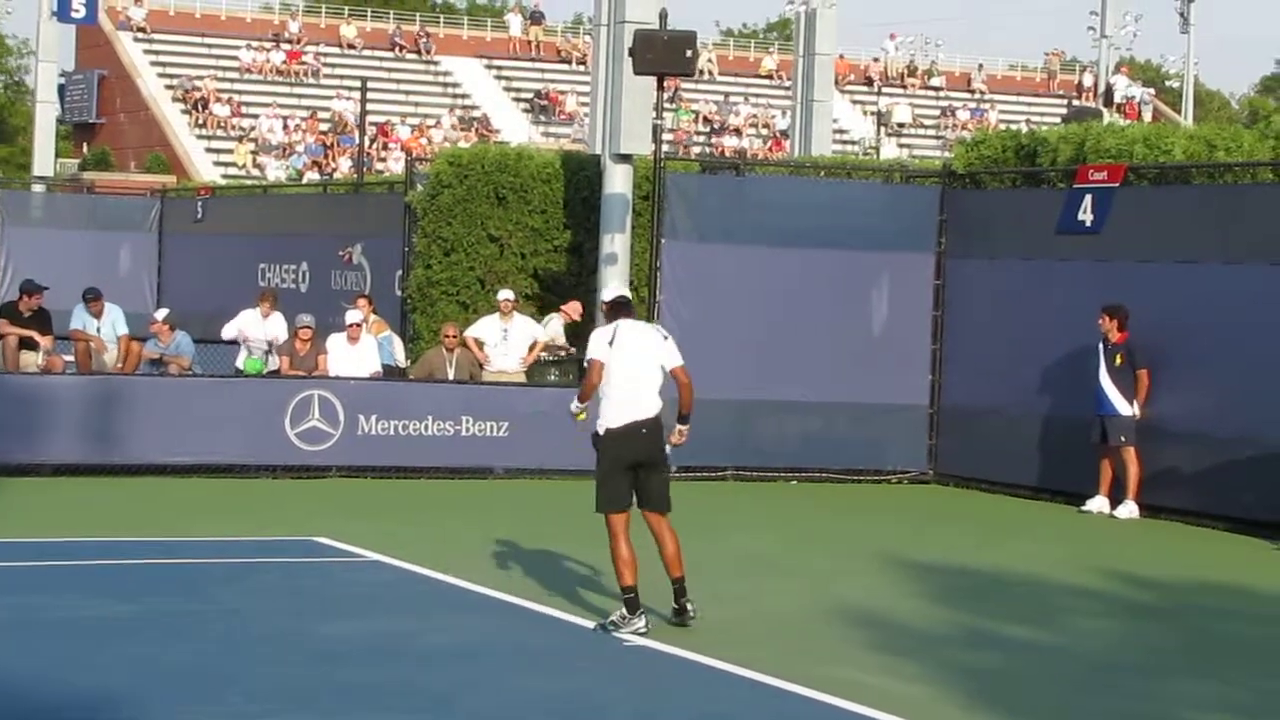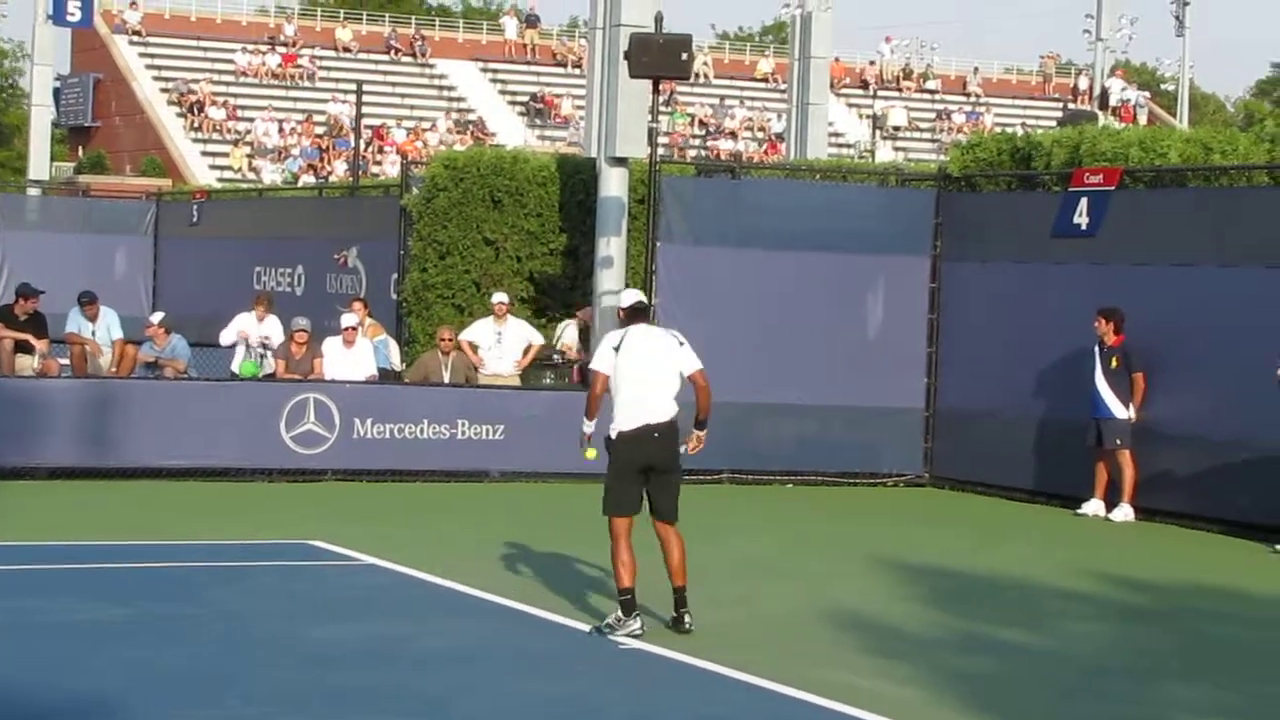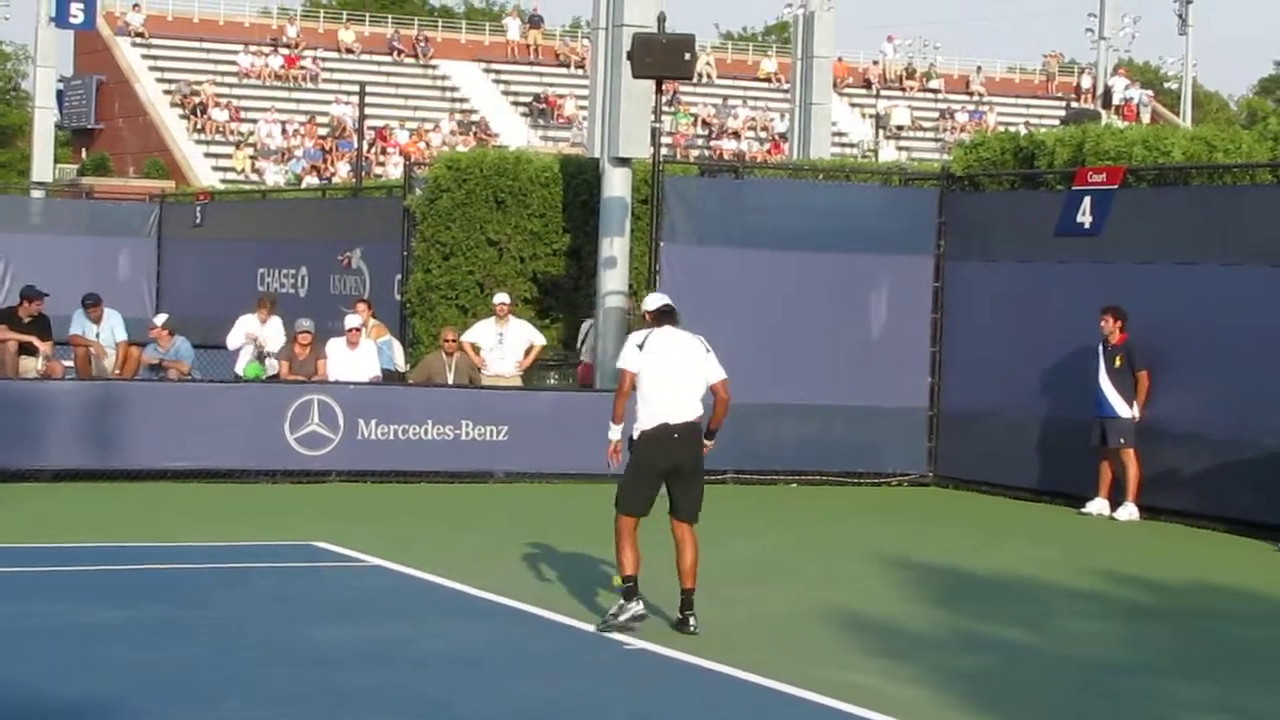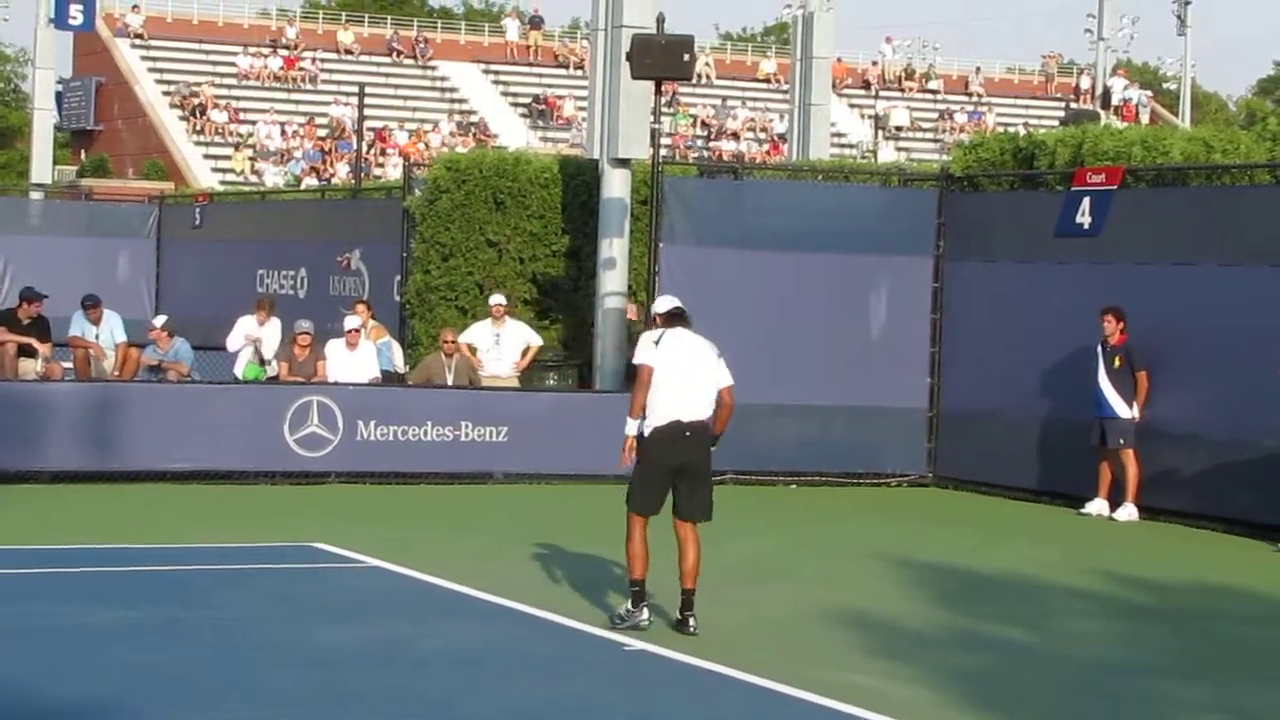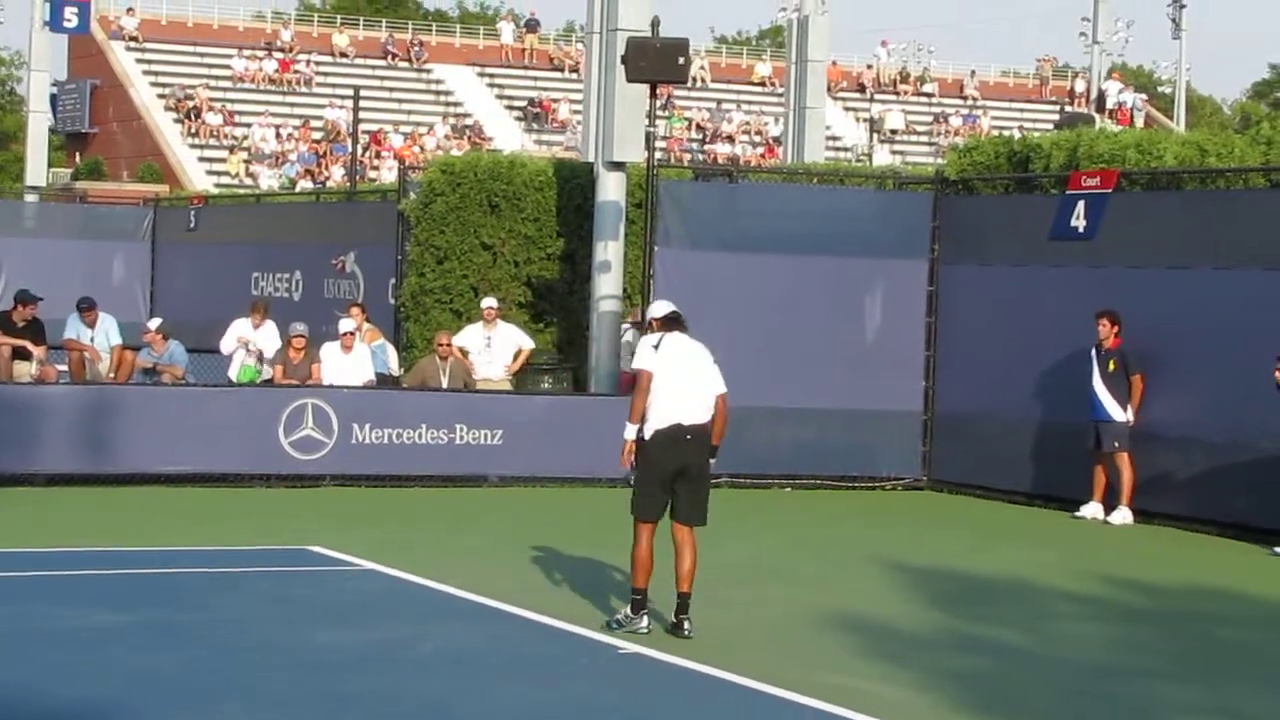
dt=0.2s
person 1, frame 1
left shoulder: (603, 335)
right shoulder: (657, 333)
left elbow: (593, 380)
right elbow: (685, 381)
left wrist: (578, 404)
right wrist: (683, 421)
left hip: (616, 437)
right hip: (651, 432)
left knee: (618, 528)
right knee: (658, 518)
left ankle: (632, 612)
right ankle: (682, 602)
person 1, frame 2
left shoulder: (614, 340)
right shoulder: (673, 339)
left elbow: (597, 389)
right elbow: (703, 385)
left wrist: (588, 425)
right wrist: (700, 428)
left hip: (628, 440)
right hip: (666, 437)
left knee: (620, 529)
right knee: (667, 527)
left ankle: (628, 613)
right ankle: (681, 611)
person 1, frame 3
left shoulder: (639, 340)
right shoulder: (699, 344)
left elbow: (625, 388)
right elbow: (724, 397)
left wrist: (614, 434)
right wrist: (709, 437)
left hip: (652, 440)
right hip: (689, 439)
left knee: (626, 522)
right knee: (684, 527)
left ankle: (630, 598)
right ankle: (687, 612)
person 1, frame 4
left shoulder: (653, 339)
right shoulder: (709, 347)
left elbow: (642, 383)
right elbow: (727, 403)
left wrist: (631, 430)
right wrist: (710, 441)
left hip: (661, 438)
right hip: (698, 438)
left knee: (637, 520)
right knee: (687, 527)
left ankle: (637, 605)
right ankle: (687, 613)
person 1, frame 5
left shoulder: (652, 343)
right shoulder: (704, 353)
left elbow: (643, 387)
right elbow: (721, 410)
left wrist: (630, 434)
right wrist: (710, 453)
left hip: (660, 441)
right hip: (698, 441)
left knee: (644, 528)
right knee: (684, 531)
left ankle: (637, 612)
right ankle: (682, 616)
person 2, frame 1
left shoulder: (1128, 347)
right shoulder: (1102, 345)
left elbow: (1143, 379)
left wrist: (1137, 406)
right wrist: (1102, 402)
left hip: (1122, 411)
right hip: (1103, 409)
left knee: (1127, 453)
right knee: (1105, 453)
left ankle: (1130, 504)
right ankle: (1102, 499)
person 2, frame 2
left shoulder: (1125, 349)
right shoulder: (1098, 348)
left elbow: (1139, 382)
left wrist: (1133, 410)
right wrist: (1098, 405)
left hip: (1117, 414)
right hip: (1099, 413)
left knee: (1123, 456)
right knee: (1100, 456)
left ankle: (1125, 507)
right ankle: (1097, 502)
person 2, frame 3
left shoulder: (1128, 348)
right shoulder: (1102, 347)
left elbow: (1143, 380)
left wrist: (1136, 408)
right wrist: (1102, 404)
left hip: (1121, 413)
right hip: (1103, 412)
left knee: (1127, 455)
right knee: (1105, 455)
left ankle: (1130, 506)
right ankle: (1102, 501)
person 2, frame 4
left shoulder: (1128, 349)
right shoulder: (1101, 348)
left elbow: (1143, 381)
left wrist: (1136, 409)
right wrist: (1101, 404)
left hip: (1121, 413)
right hip: (1103, 412)
left knee: (1126, 456)
right knee: (1104, 456)
left ankle: (1129, 506)
right ankle: (1101, 501)
person 2, frame 5
left shoulder: (1122, 353)
right shoulder: (1095, 351)
left elbow: (1137, 384)
left wrist: (1131, 412)
right wrist: (1096, 407)
left hip: (1116, 417)
right hip: (1098, 416)
left knee: (1121, 459)
right knee: (1099, 459)
left ankle: (1124, 510)
right ankle: (1096, 505)
